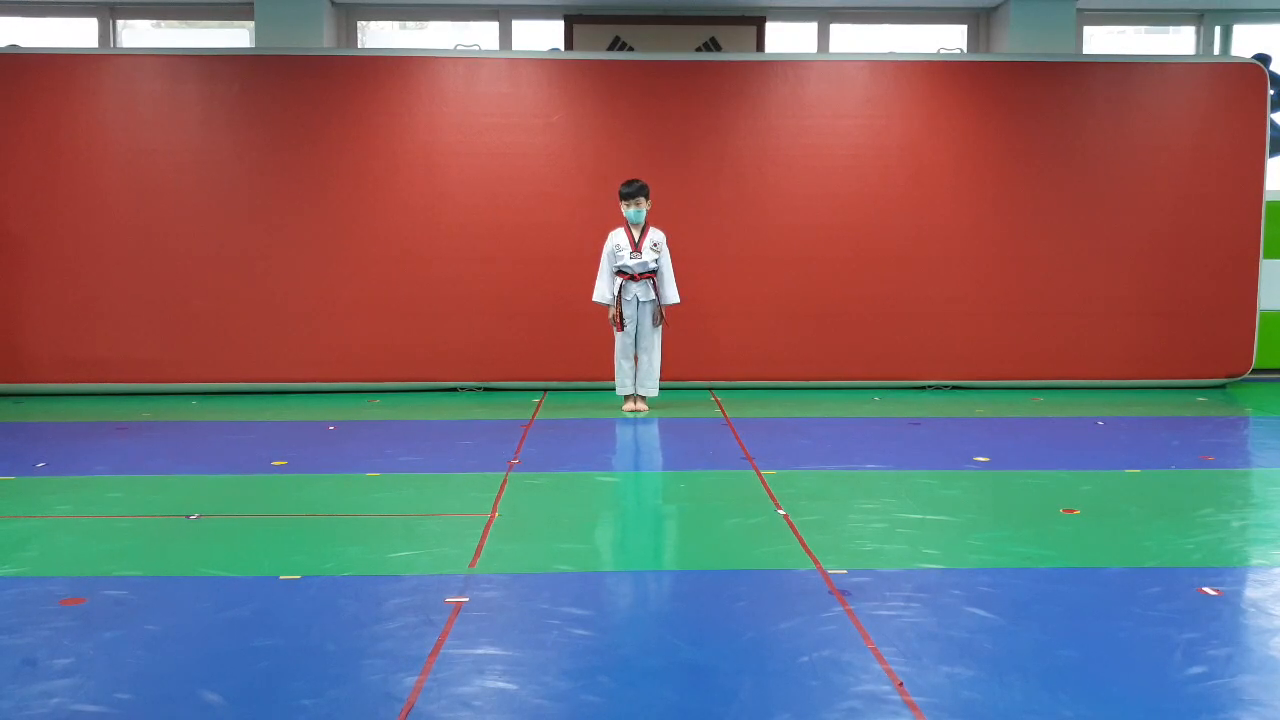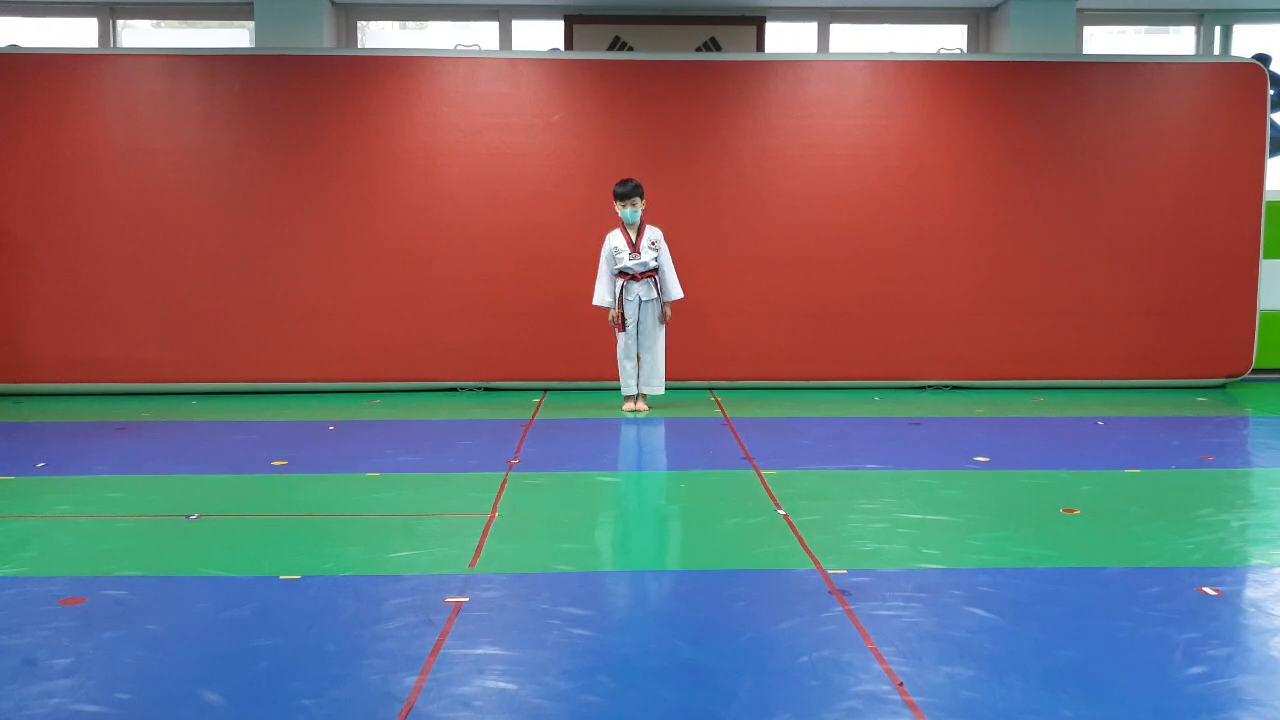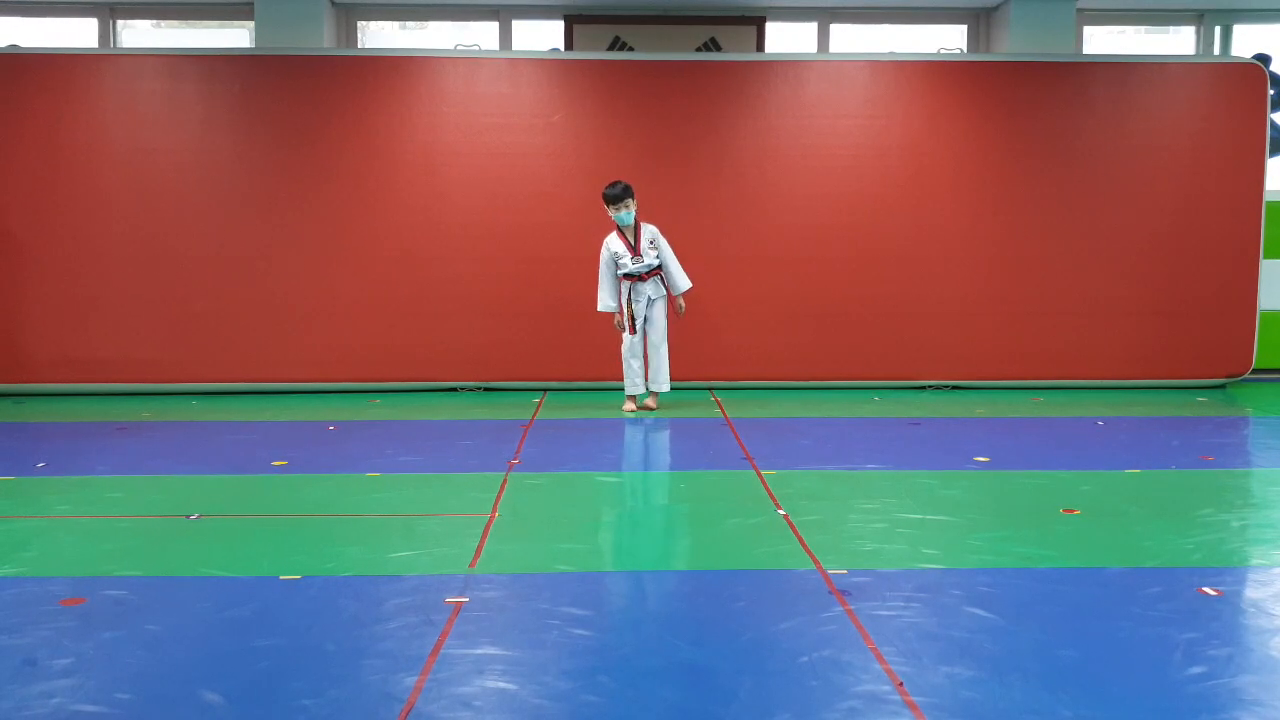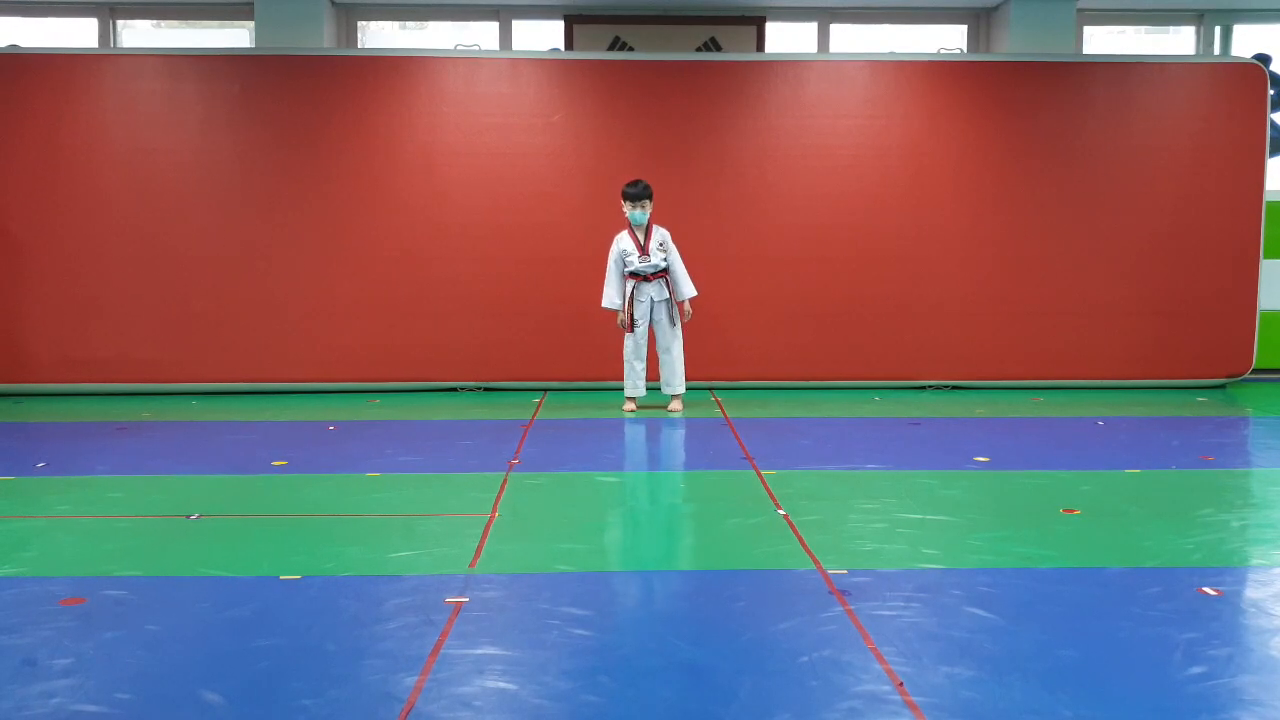
dt=0.3s
person 1, frame 1
left shoulder: (658, 237)
right shoulder: (614, 237)
left elbow: (665, 271)
right elbow: (607, 271)
left wrist: (663, 304)
right wrist: (610, 304)
left hip: (649, 296)
right hip: (624, 296)
left knee: (648, 346)
right knee: (624, 346)
left ankle: (642, 396)
right ankle: (628, 396)
person 1, frame 2
left shoulder: (655, 235)
right shoulder: (612, 239)
left elbow: (666, 268)
right elbow: (606, 273)
left wrist: (667, 302)
right wrist: (610, 307)
left hip: (650, 294)
right hip: (624, 296)
left knee: (651, 346)
right knee: (626, 346)
left ankle: (643, 396)
right ankle: (629, 395)
person 1, frame 3
left shoulder: (652, 232)
right shoulder: (610, 243)
left elbow: (669, 262)
right elbow: (607, 278)
left wrist: (678, 294)
right wrist: (614, 310)
left hip: (656, 292)
right hip: (631, 296)
left knee: (657, 342)
right knee: (631, 345)
left ankle: (653, 392)
right ankle: (631, 395)
person 1, frame 4
left shoulder: (663, 235)
right shoulder: (620, 241)
left elbow: (676, 267)
right elbow: (615, 275)
left wrist: (685, 300)
right wrist: (618, 309)
left hip: (662, 295)
right hip: (636, 296)
left knee: (670, 344)
right knee: (634, 346)
left ankle: (676, 395)
right ankle: (631, 396)
